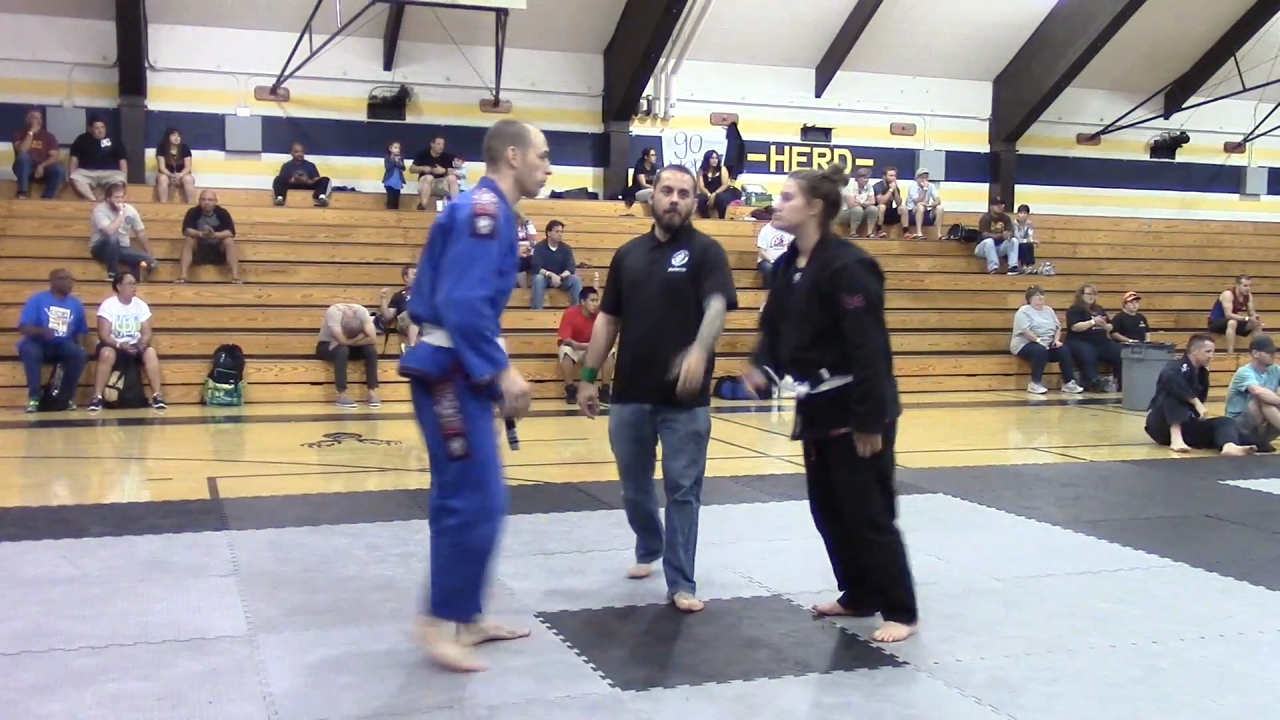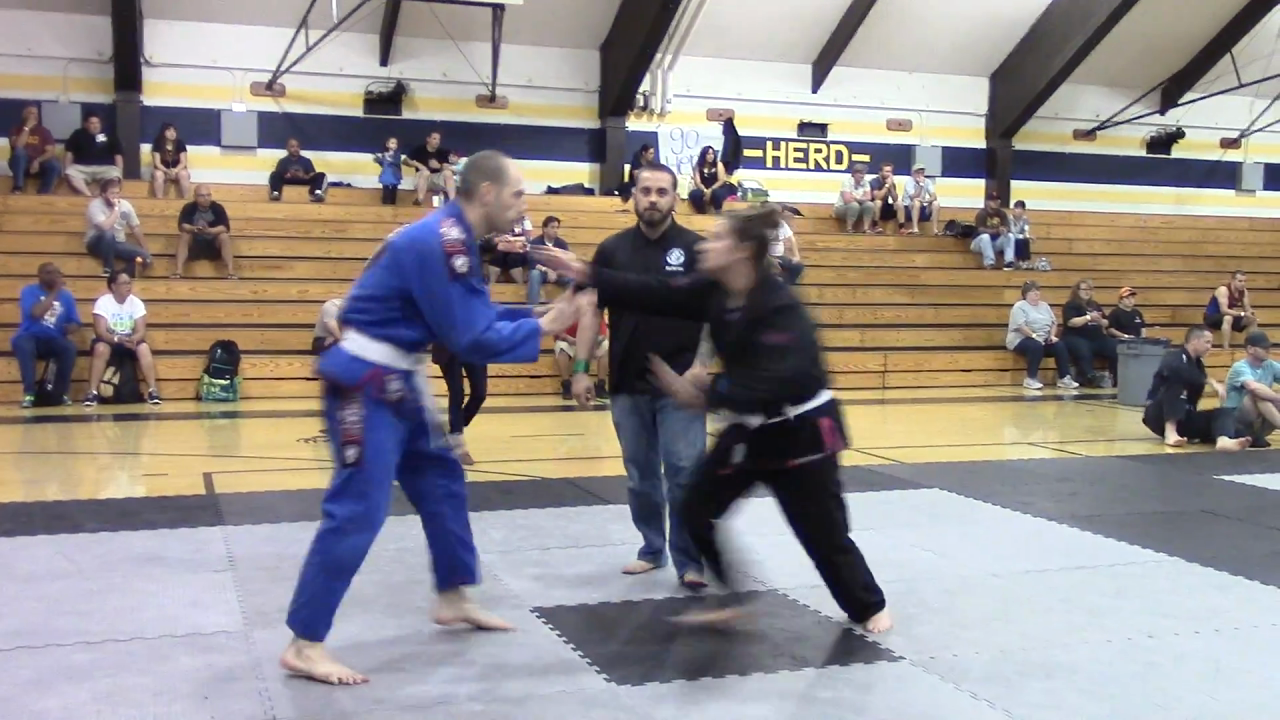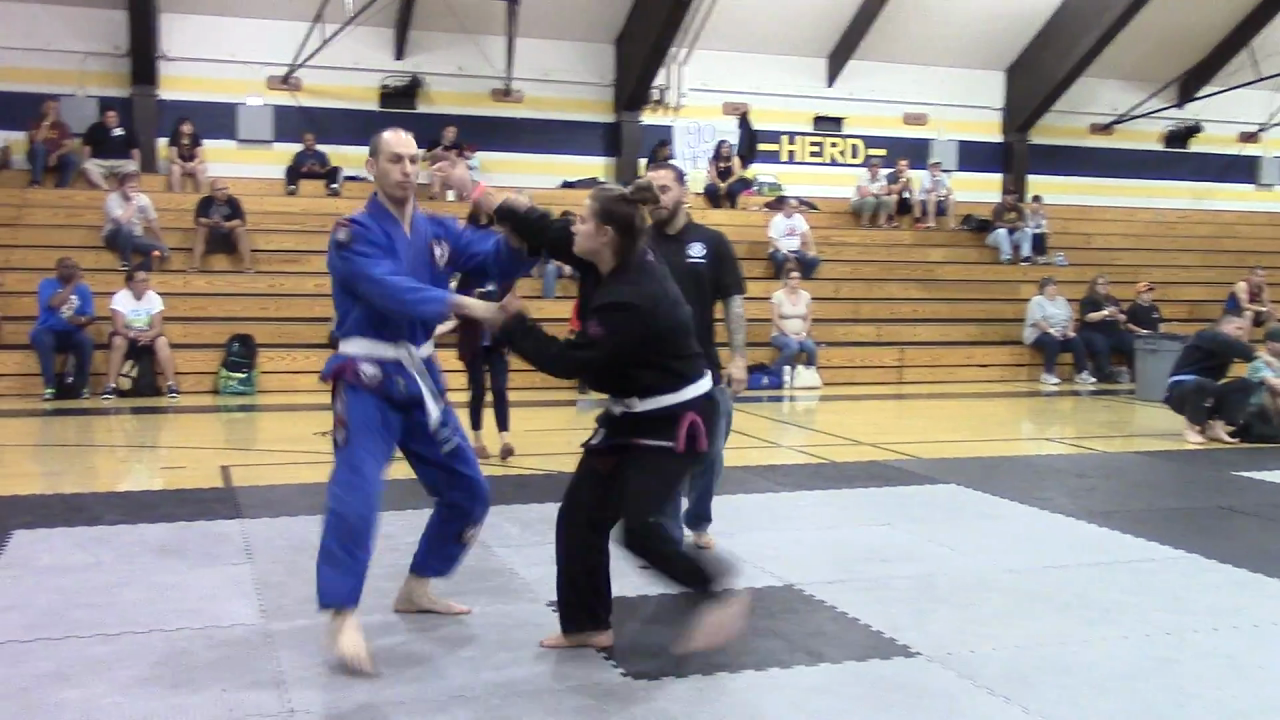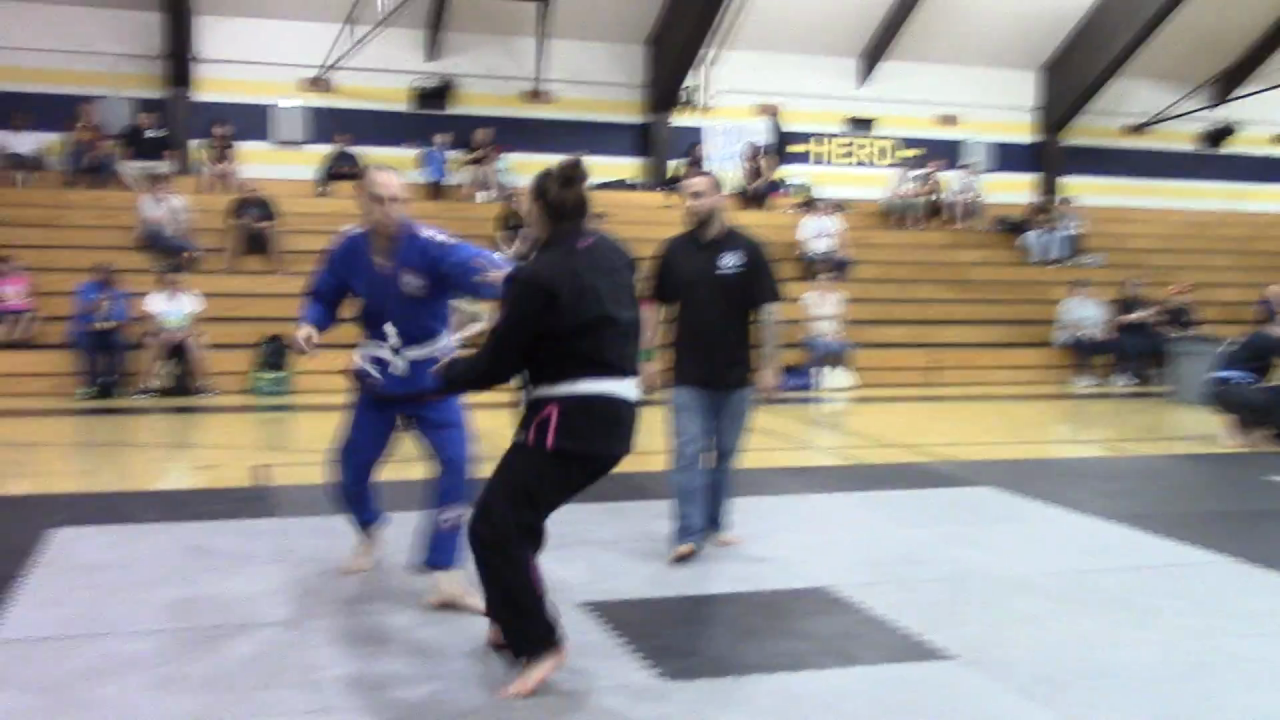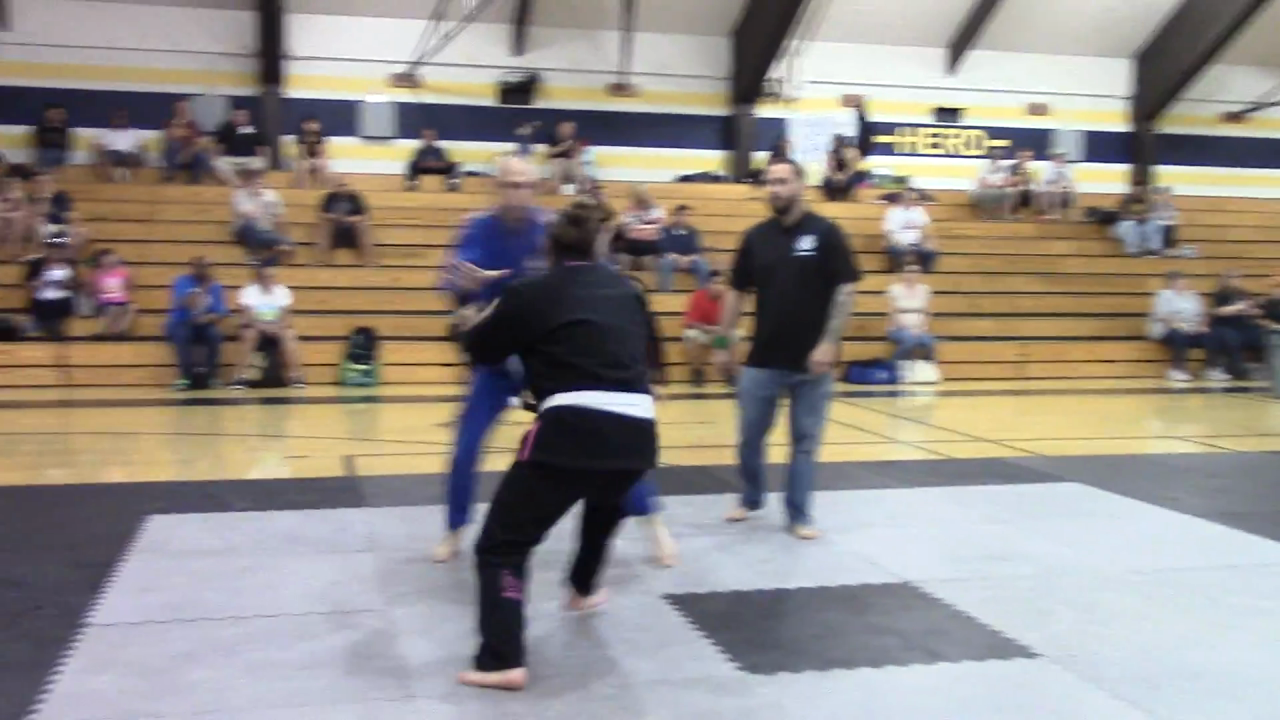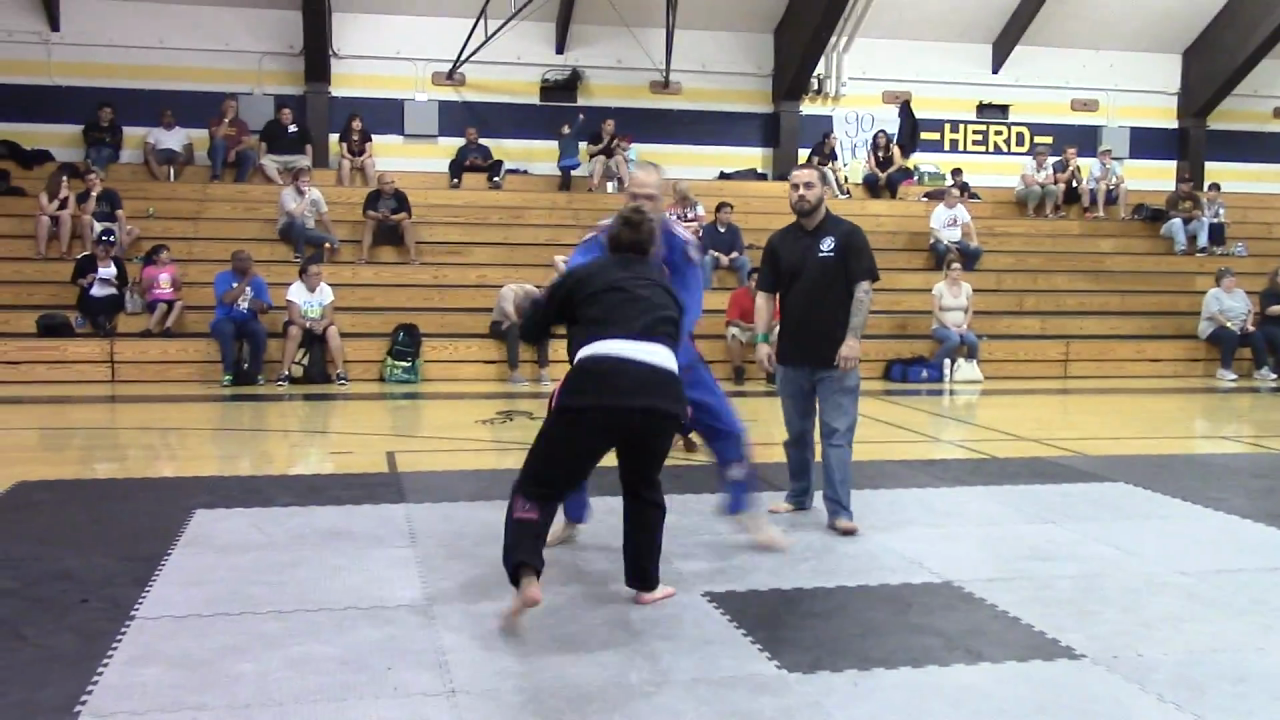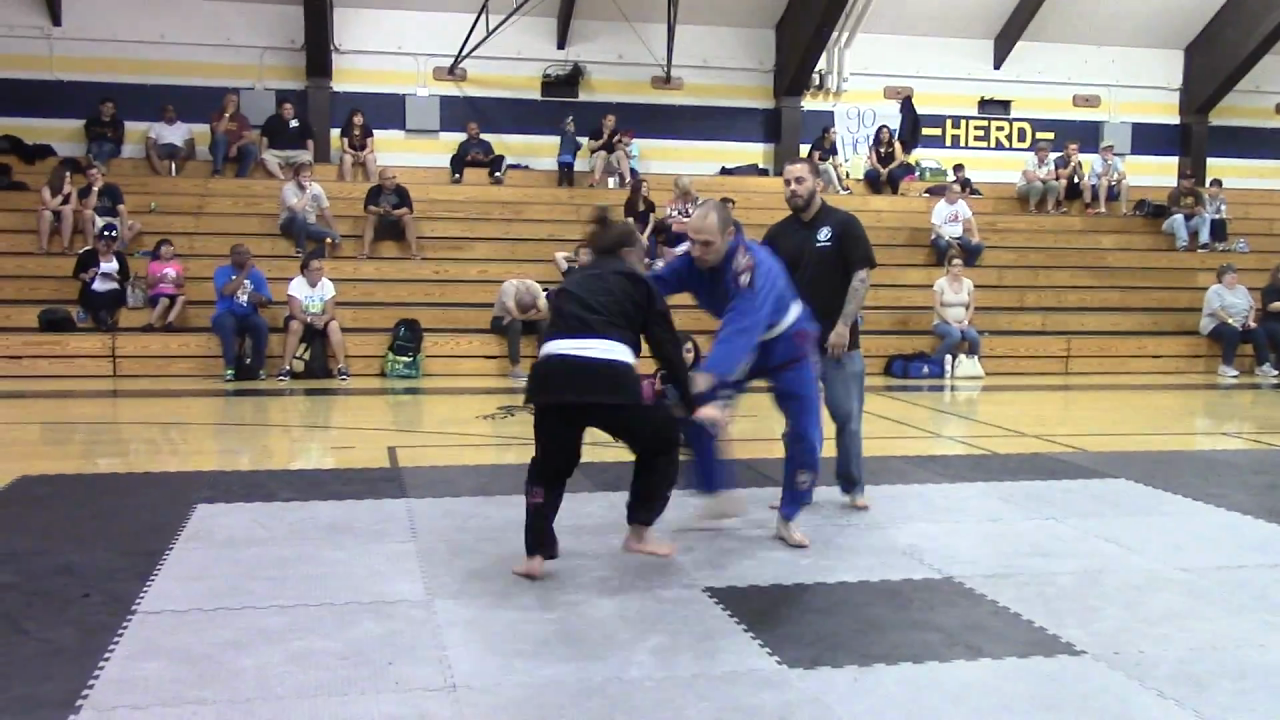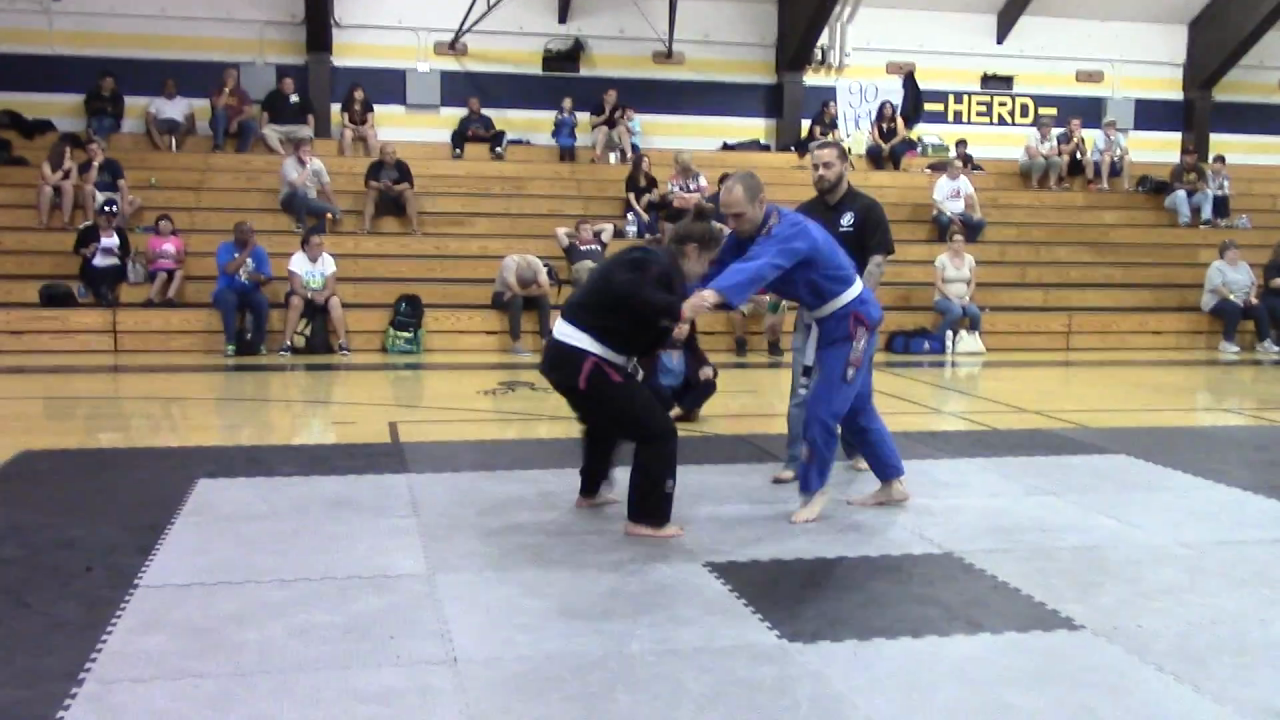
dt=0.3s
person 1, frame 1
left shoulder: (479, 207)
right shoulder: (482, 212)
right elbow: (460, 304)
left wrist: (494, 366)
right wrist: (503, 372)
left hip: (456, 370)
right hip: (450, 374)
left knee: (469, 497)
right knee: (476, 501)
left ankle: (467, 618)
right ankle: (442, 621)
person 1, frame 2
left shoulder: (446, 236)
right shoulder: (445, 244)
left elbow: (470, 318)
right elbow: (470, 337)
left wrist: (534, 315)
right wrist: (541, 329)
left hip: (389, 381)
right hip: (365, 384)
left knee: (441, 480)
right knee: (357, 510)
left ankle: (454, 598)
right ankle: (304, 645)
person 1, frame 3
left shoulder: (438, 228)
right shoulder: (354, 229)
left elbow: (495, 255)
right elbow: (389, 290)
right wrist: (457, 304)
left hip: (418, 379)
right hip: (364, 377)
left knee: (468, 488)
right knee: (356, 492)
left ankle: (416, 587)
right ankle: (343, 620)
person 1, frame 4
left shoulder: (429, 245)
right shoulder: (346, 250)
left elbow: (472, 262)
right elbow: (320, 299)
left wrist: (501, 277)
right wrist: (309, 326)
left hip: (431, 374)
right hip: (379, 375)
left knee: (455, 467)
right knee: (353, 467)
left ankle: (444, 578)
right ankle: (369, 532)
person 1, frame 5
left shoulder: (550, 230)
right shoulder: (479, 230)
right elbow: (459, 276)
right wrist: (467, 281)
right hip: (498, 353)
right knee: (469, 444)
right ankle: (456, 529)
person 1, frame 6
left shoulder: (681, 242)
right shoulder: (606, 239)
left elbow: (688, 303)
right elbow: (580, 269)
left hip: (671, 350)
left knee: (726, 428)
left ankle: (749, 517)
right ankle: (572, 521)
person 1, frame 7
left shoulder: (755, 268)
right shoulder: (691, 259)
left elbow: (739, 329)
right elbow: (649, 287)
left wrist: (706, 387)
left hip: (786, 345)
right hip: (743, 345)
left knee: (804, 433)
right knee: (697, 422)
left ankle: (787, 519)
right ankle: (720, 495)
person 1, frame 8
left shoulder: (788, 230)
right shoulder: (741, 233)
left elbow: (757, 267)
right elbow: (717, 272)
left wrist: (707, 298)
left hip: (852, 320)
right hip: (824, 322)
left knee: (821, 410)
right knee: (854, 408)
left ankle: (813, 490)
right ankle: (893, 484)
person 2, frame 1
left shoulder: (848, 266)
right shoulder: (788, 265)
left elbow: (868, 350)
right elbow: (777, 329)
left wrist: (868, 422)
right wrist: (761, 366)
left hip: (857, 406)
right hip: (815, 409)
left knee: (868, 515)
right knee: (831, 511)
left ankle: (897, 610)
right ankle: (857, 595)
person 2, frame 2
left shoulder: (779, 310)
right shoulder: (713, 292)
left elbow: (772, 383)
right elbow: (655, 295)
left wrist: (702, 393)
right wrist: (588, 275)
left hip: (801, 431)
right hip: (752, 428)
left knee: (823, 531)
right knee: (696, 511)
left ankle: (868, 606)
right ankle: (727, 599)
person 2, frame 3
left shoulder: (632, 300)
right shoulder: (624, 261)
left elbow: (573, 364)
right elbow: (553, 234)
left wrist: (512, 325)
right wrist: (499, 210)
left hip: (674, 421)
right hip: (632, 415)
left knee: (641, 529)
right knee: (579, 516)
left ankle: (716, 598)
right ankle: (586, 624)
person 2, frame 4
left shoulder: (538, 277)
right shoulder: (611, 255)
left elbow: (500, 362)
left wrist: (447, 374)
left hip: (570, 419)
right hip: (612, 415)
left knee: (494, 526)
right knee: (517, 513)
left ankle: (540, 648)
right ankle: (515, 623)
person 2, frame 5
left shoulder: (529, 294)
right shoulder: (626, 291)
left elbow: (484, 347)
left wrist: (478, 324)
left hip: (570, 431)
right hip: (633, 434)
left knee: (502, 545)
right knee: (605, 506)
left ankle: (504, 661)
right ankle: (582, 588)
person 2, frame 6
left shoulder: (582, 276)
right shoulder: (663, 286)
left elbow: (531, 329)
left hip: (596, 385)
right hip: (659, 389)
left knee: (538, 485)
right knee: (643, 491)
left ankle: (527, 578)
right ankle: (645, 584)
person 2, frame 7
left shoulder: (573, 284)
right shoulder: (638, 283)
right elbow: (666, 346)
right wrist: (688, 399)
left hip: (552, 375)
right hip: (603, 378)
left knee: (551, 465)
right knee: (661, 443)
left ankle: (535, 555)
right ankle: (639, 532)
person 2, frame 8
left shoulder: (654, 264)
right shoulder: (652, 263)
left elbow: (644, 334)
right elbow: (625, 290)
right wrist: (679, 310)
left hip: (564, 355)
right hip: (582, 361)
left knee: (606, 419)
right knee: (657, 432)
left ankle: (590, 491)
right ankle: (647, 520)
person 3, frame 1
left shoulder: (705, 250)
right shoulder: (628, 254)
left elbow: (717, 308)
right elbow: (608, 318)
left wrist: (699, 353)
right wrist: (588, 376)
left hip: (682, 397)
right hip: (629, 394)
left knee: (682, 490)
right knee: (634, 484)
left ankle: (681, 583)
right ankle: (650, 549)
person 3, frame 2
left shoulder: (694, 248)
right shoulder: (612, 249)
right elbow: (592, 312)
left wrist: (700, 368)
right wrist: (581, 368)
right hip: (628, 384)
left knee: (683, 471)
right knee: (640, 474)
left ankle: (688, 562)
right ankle: (652, 549)
person 3, frame 3
left shoulder: (710, 243)
left elbow: (732, 304)
left wrist: (738, 358)
left knee: (709, 456)
left ankle: (698, 518)
right ankle: (669, 540)
person 3, frame 4
left shoulder: (746, 249)
right shoulder: (674, 251)
left elbow: (767, 309)
right elbow: (656, 306)
left wrist: (769, 364)
right wrist: (648, 357)
left hip: (733, 374)
right hip: (689, 375)
left knee: (724, 456)
right knee: (688, 454)
left ankle: (714, 524)
right ankle: (689, 533)
person 3, frame 5
left shoulder: (826, 234)
right shoulder: (755, 238)
left elbow: (845, 291)
right elbow: (737, 293)
left wrist: (829, 342)
right wrist: (722, 342)
left hip: (810, 360)
right hip: (763, 358)
left knee: (805, 440)
right knee: (750, 436)
left ankle: (798, 515)
right ankle: (750, 499)
person 3, frame 6
left shoulder: (847, 234)
right shoulder: (778, 241)
left elbow: (864, 289)
right elbow: (765, 294)
left wrist: (853, 338)
right wrist: (762, 340)
left hip: (835, 357)
right hip: (792, 356)
left knee: (837, 435)
right knee: (797, 433)
left ankle: (839, 511)
right ankle: (798, 495)
person 3, frame 7
left shoulder: (844, 224)
right shoulder: (777, 234)
left elbow: (861, 277)
left wrist: (844, 325)
left hip: (838, 343)
left knee: (847, 417)
left ankle: (854, 487)
person 3, frame 8
left shoulder: (868, 210)
right shoulder: (803, 213)
left elbow: (877, 262)
right hip: (811, 318)
right knee: (802, 393)
left ankle: (856, 451)
right ankle: (795, 461)
